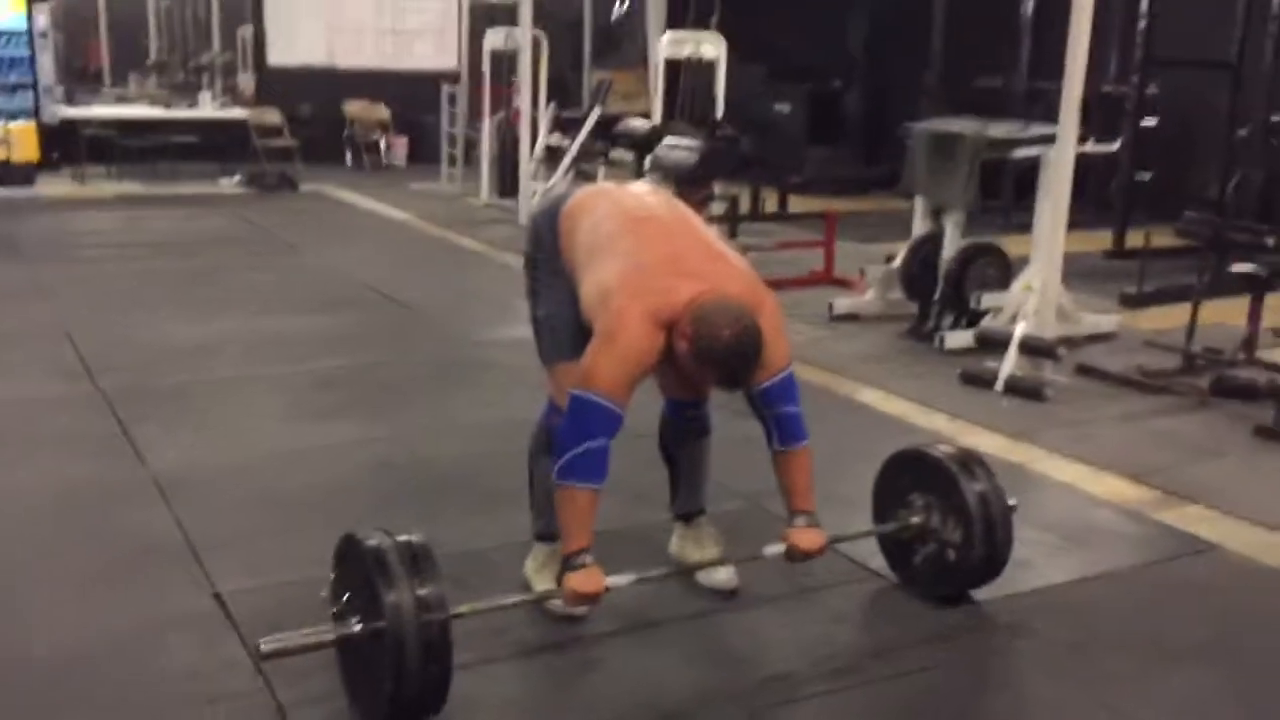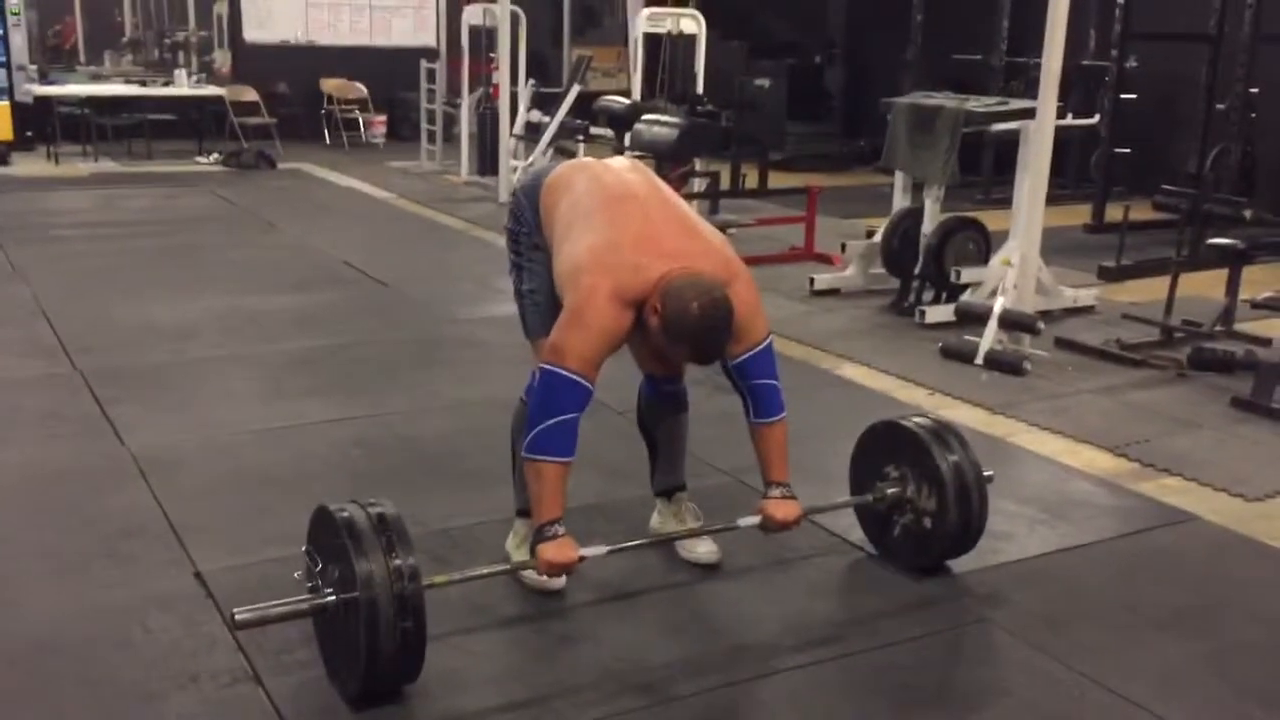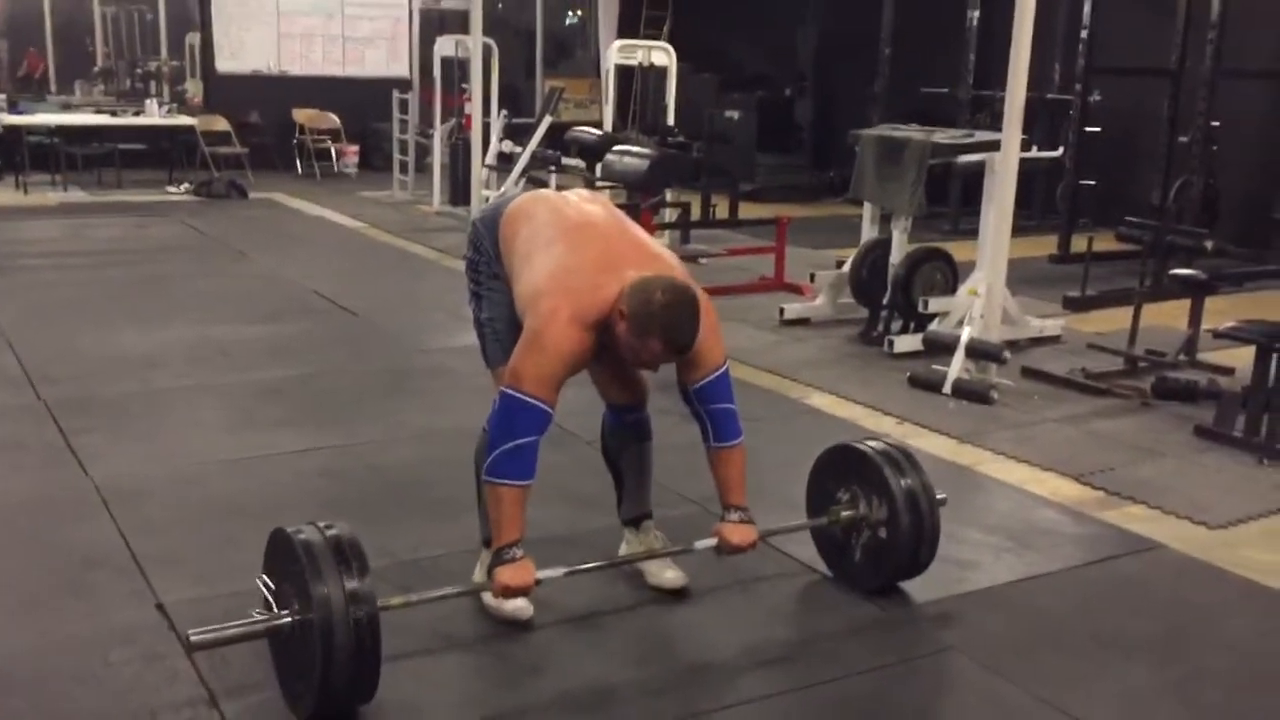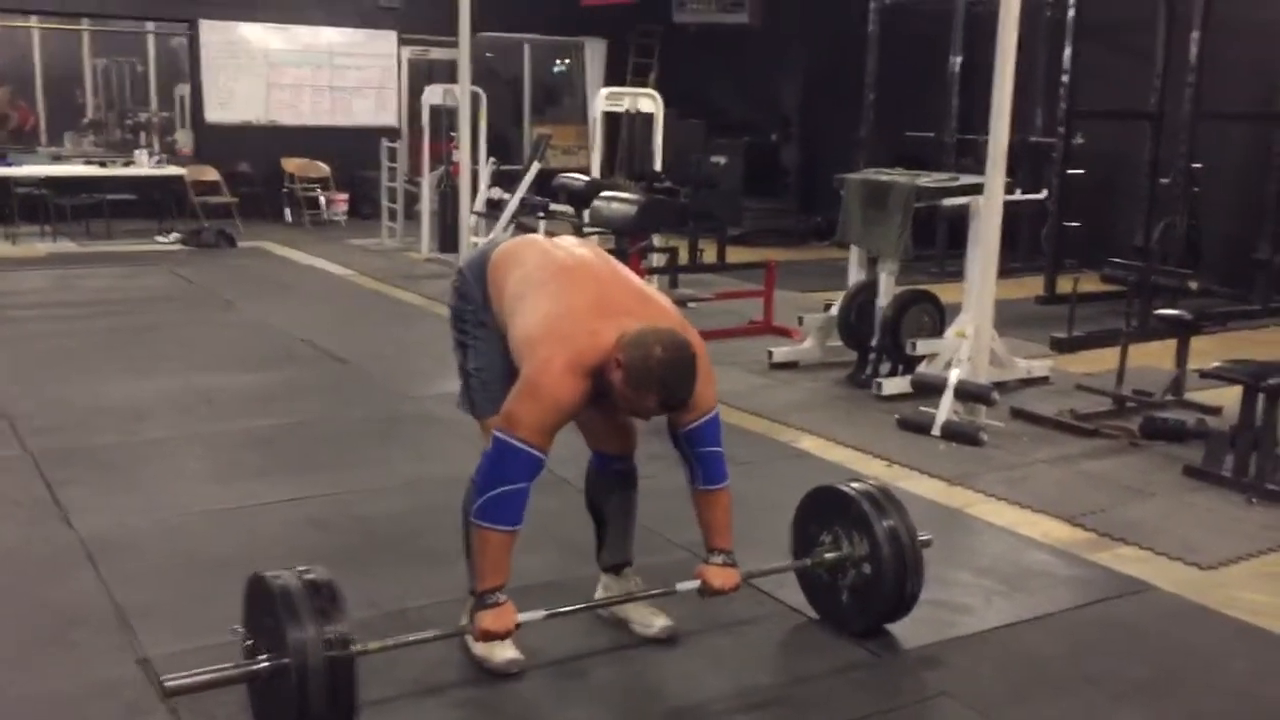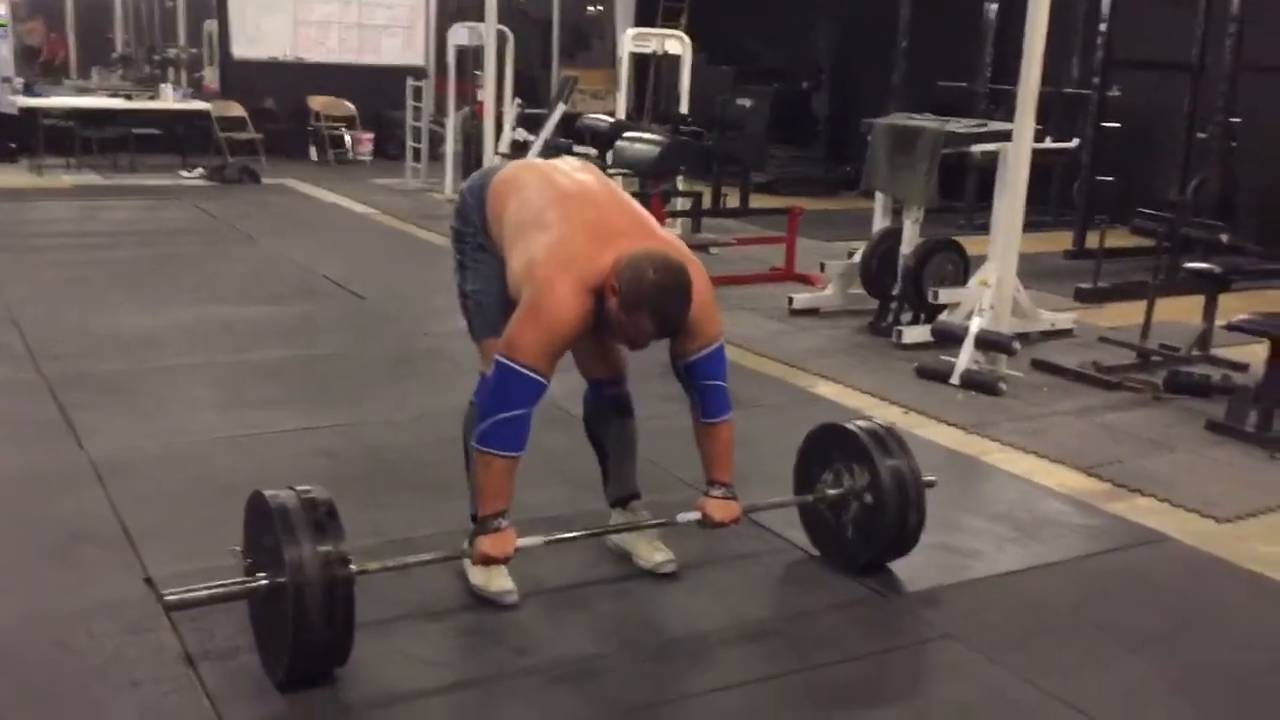
dt=1s
person 1, frame 1
left shoulder: (756, 308)
right shoulder: (634, 322)
left elbow: (781, 410)
right elbow: (585, 433)
left wrist: (803, 517)
right wrist: (578, 559)
right hip: (563, 231)
left knee: (689, 397)
right knee: (573, 399)
left ankle: (690, 527)
right ankle: (549, 547)
person 1, frame 2
left shoulder: (731, 285)
right shoulder: (603, 297)
left elbow: (760, 383)
right elbow: (555, 406)
left wrist: (778, 488)
right wrist: (550, 531)
left knee: (666, 374)
right knee: (554, 378)
left ankle: (671, 504)
right ankle: (527, 525)
person 1, frame 3
left shoulder: (690, 311)
right shoulder: (564, 321)
left elbow: (717, 408)
right elbow: (515, 430)
left wrist: (736, 512)
right wrist: (509, 553)
left knee: (629, 399)
right knee: (517, 407)
left ankle: (639, 533)
right ankle: (492, 555)
person 1, frame 4
left shoulder: (685, 353)
right shoulder: (560, 369)
left elbow: (705, 452)
right elbow: (504, 476)
left wrist: (720, 554)
right wrist: (493, 598)
right hip: (487, 289)
left knee: (617, 447)
right knee: (505, 455)
left ankle: (617, 579)
right ankle: (478, 604)
person 1, frame 5
left shoulder: (690, 286)
right shoulder: (561, 294)
left elbow: (708, 384)
right elbow: (507, 403)
left wrist: (720, 488)
right wrist: (494, 523)
right hip: (488, 210)
left knee: (608, 378)
right knee: (502, 377)
left ankle: (627, 514)
right ankle: (479, 531)
